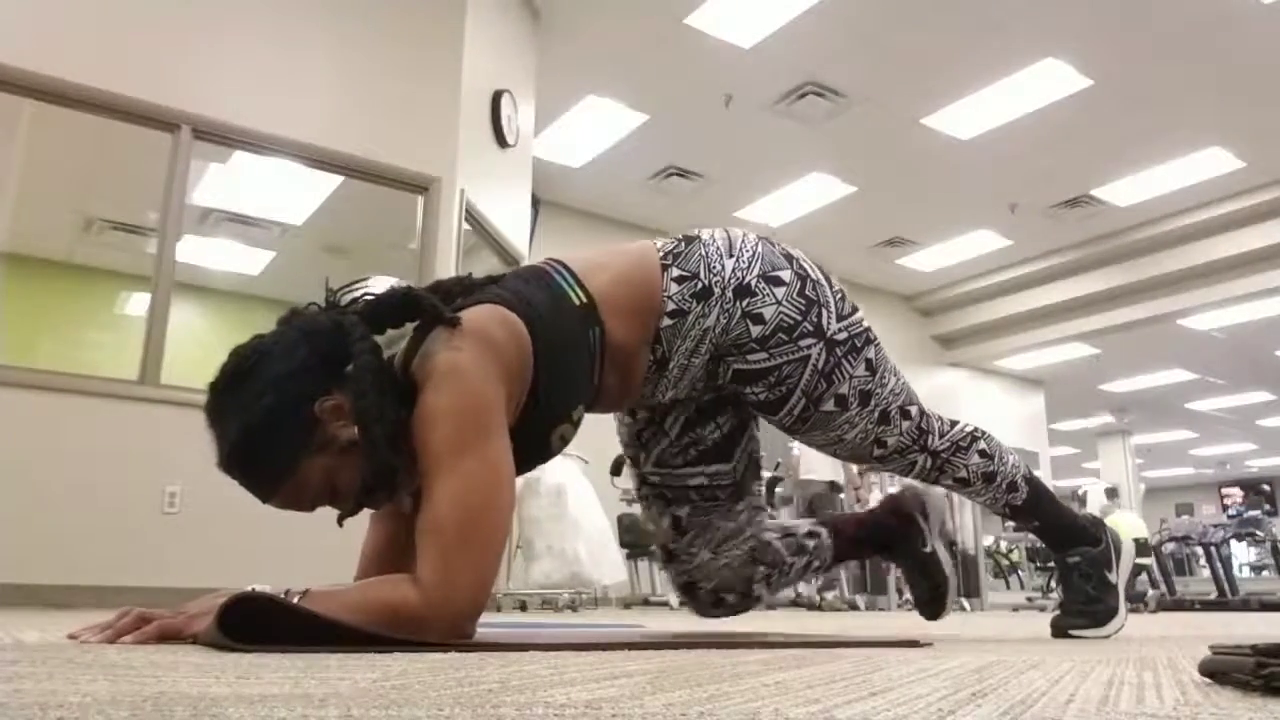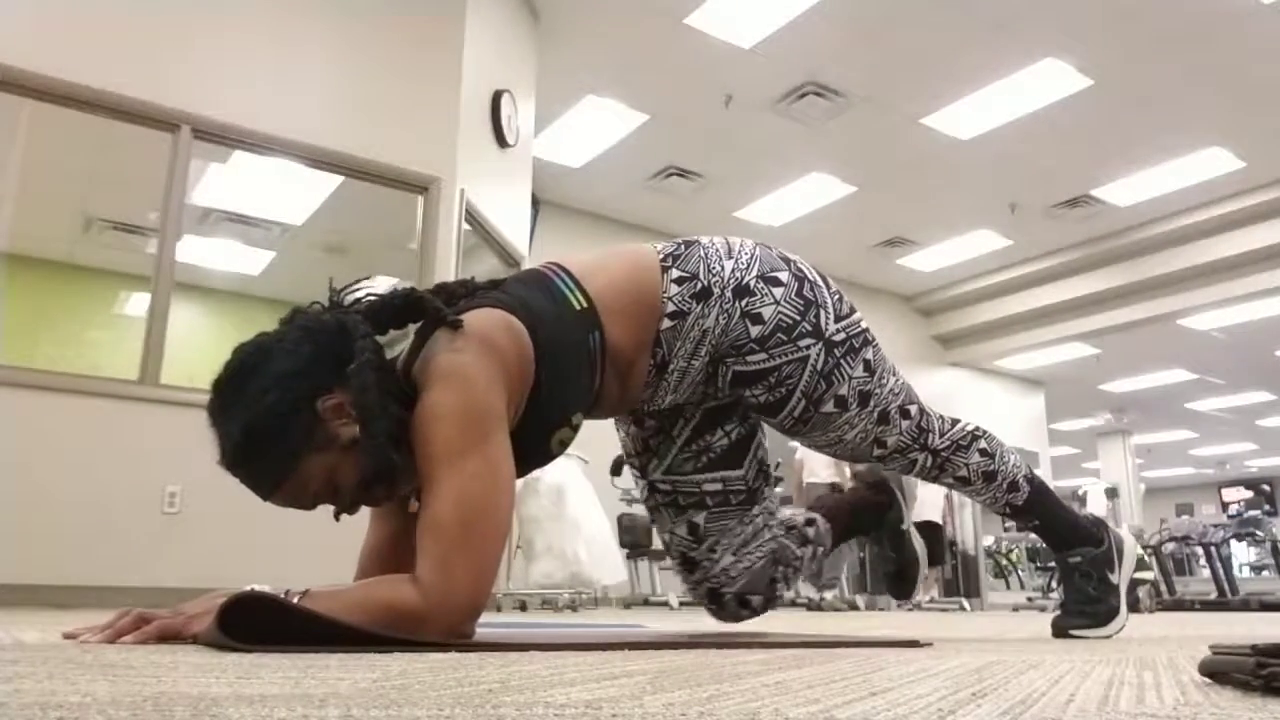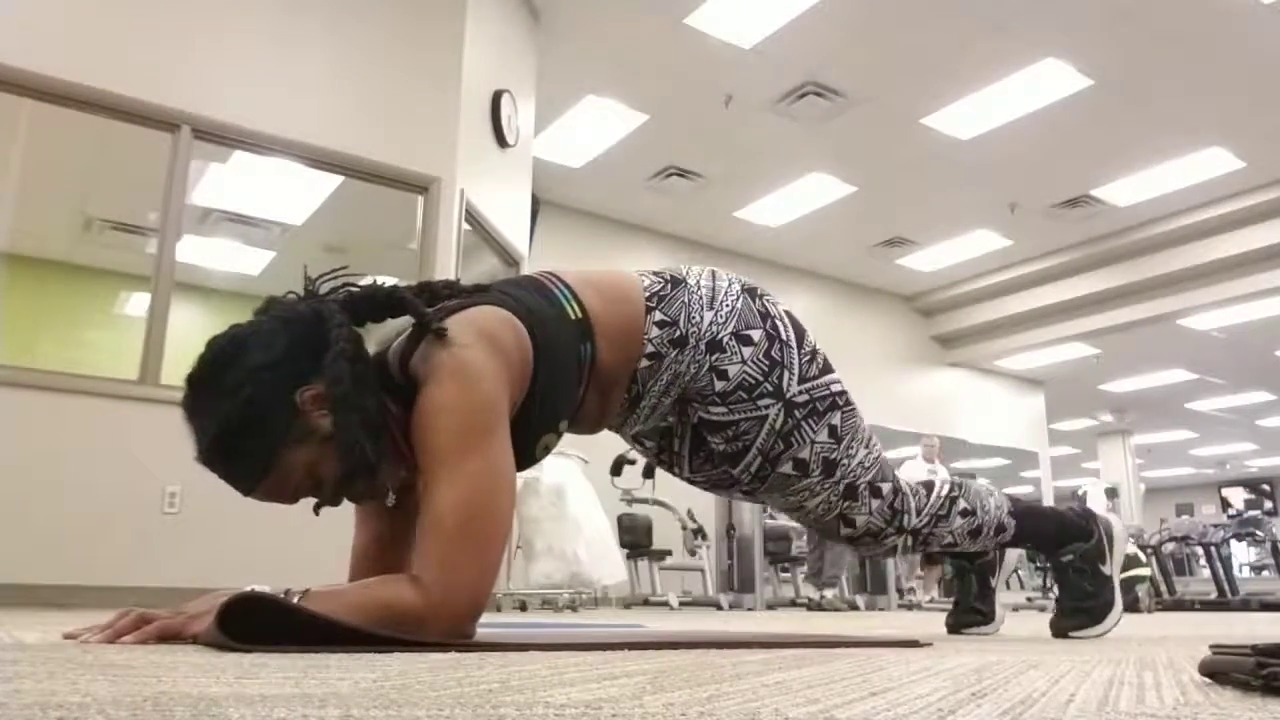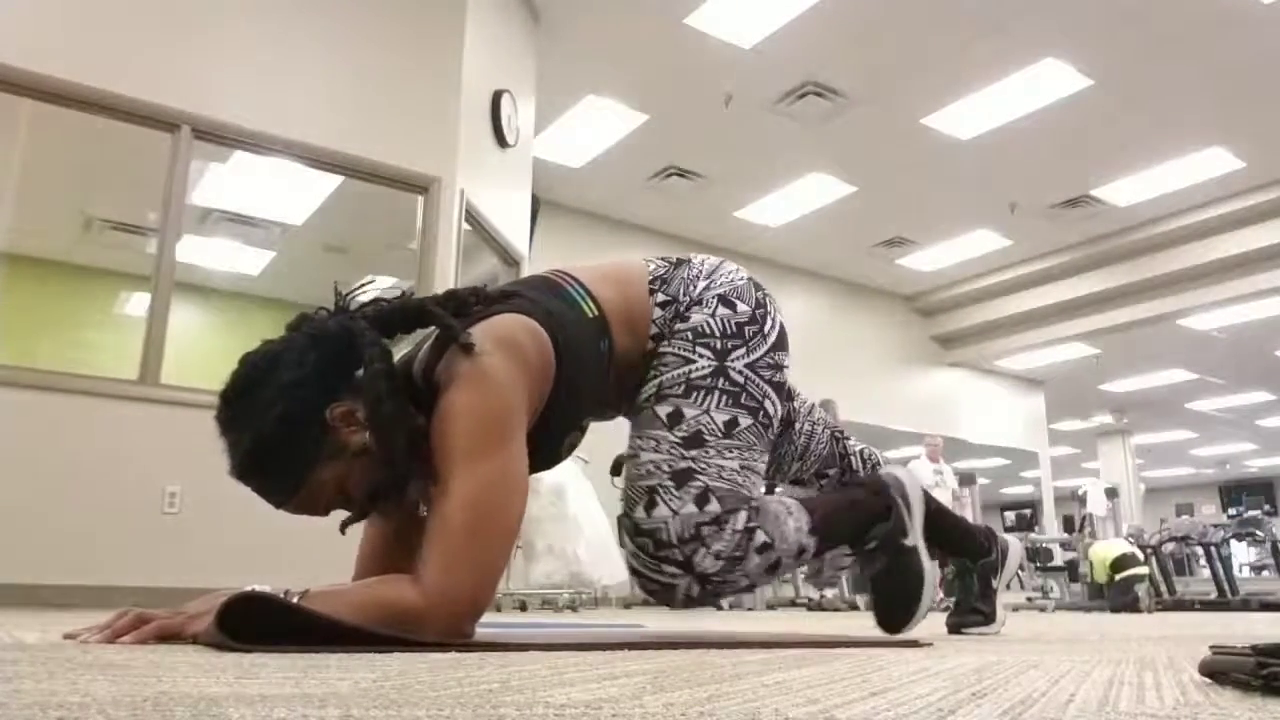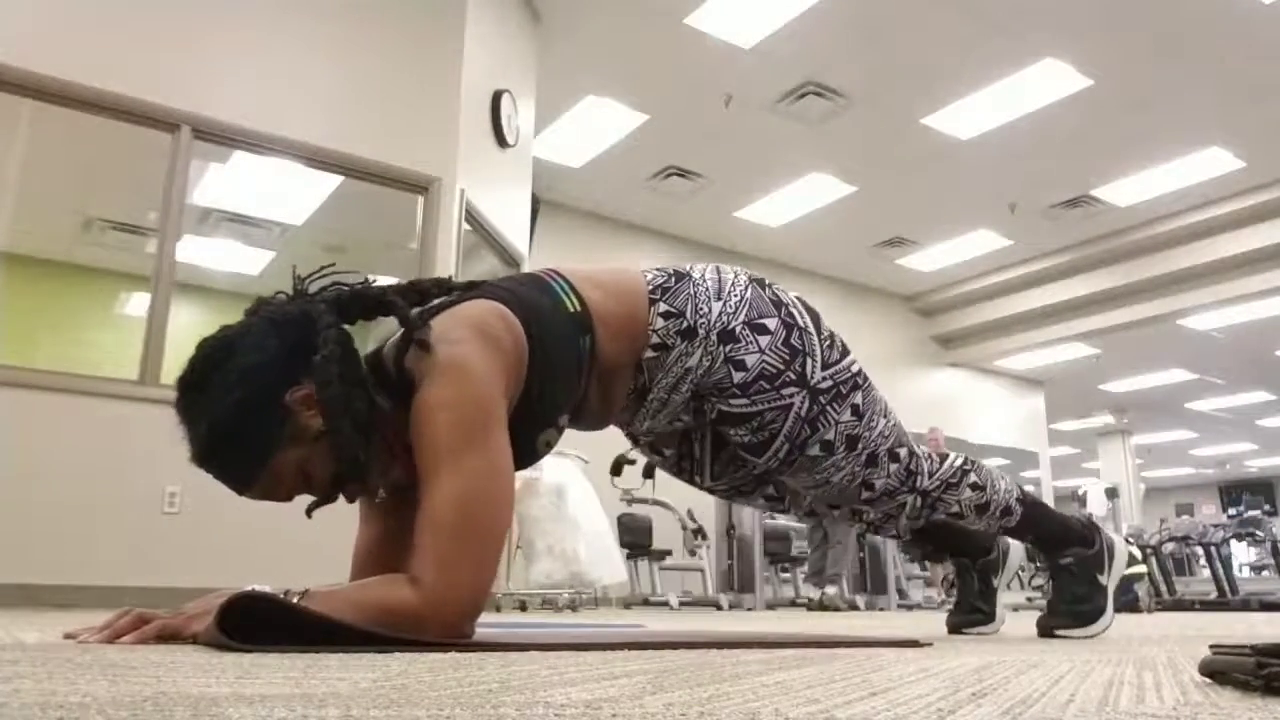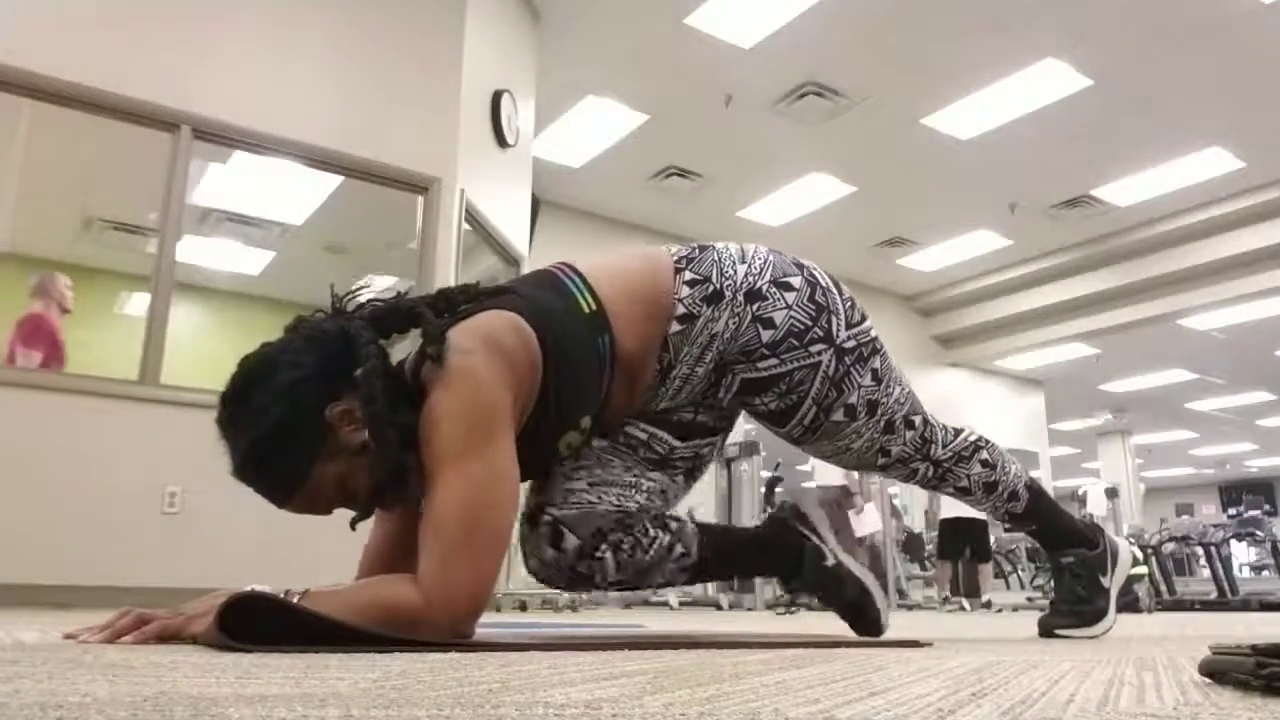
dt=0.5s
person 1, frame 1
left shoulder: (453, 377)
right shoulder: (400, 400)
left elbow: (444, 604)
right elbow: (385, 587)
left hip: (750, 300)
right hip: (676, 378)
left knee: (912, 441)
right knee: (721, 579)
left ankle: (1087, 545)
right ankle: (895, 528)
person 1, frame 2
left shoulder: (455, 379)
right shoulder: (405, 405)
left elbow: (444, 605)
right elbow: (390, 588)
left hip: (750, 307)
right hip: (675, 385)
left knee: (909, 438)
right knee: (733, 585)
left ankle: (1087, 543)
right ankle: (862, 517)
person 1, frame 3
left shoulder: (456, 378)
right shoulder: (388, 405)
left elbow: (444, 604)
right elbow: (380, 586)
right wrist: (246, 608)
left hip: (720, 344)
right hip: (662, 409)
left knee: (873, 508)
right knee: (835, 494)
left ankle: (1070, 532)
right ankle: (976, 557)
person 1, frame 4
left shoulder: (477, 384)
right shoulder: (406, 411)
left elbow: (443, 607)
right elbow: (380, 590)
left hip: (710, 313)
right hip: (661, 360)
left knee: (678, 545)
right knee: (825, 466)
left ankle: (870, 513)
right ankle: (980, 548)
person 1, frame 5
left shoulder: (450, 373)
right shoulder: (390, 405)
left elbow: (443, 604)
right elbow: (381, 585)
right wrist: (240, 608)
left hip: (735, 341)
right hip: (670, 405)
left knee: (899, 475)
right knee: (827, 495)
left ankle: (1081, 544)
right ankle: (977, 553)
person 1, frame 6
left shoulder: (463, 380)
right shoulder: (409, 407)
left elbow: (446, 603)
right elbow: (393, 585)
left hip: (754, 310)
right hip: (674, 383)
left knee: (913, 449)
right knee: (564, 545)
left ankle: (1082, 544)
right ankle: (785, 549)
